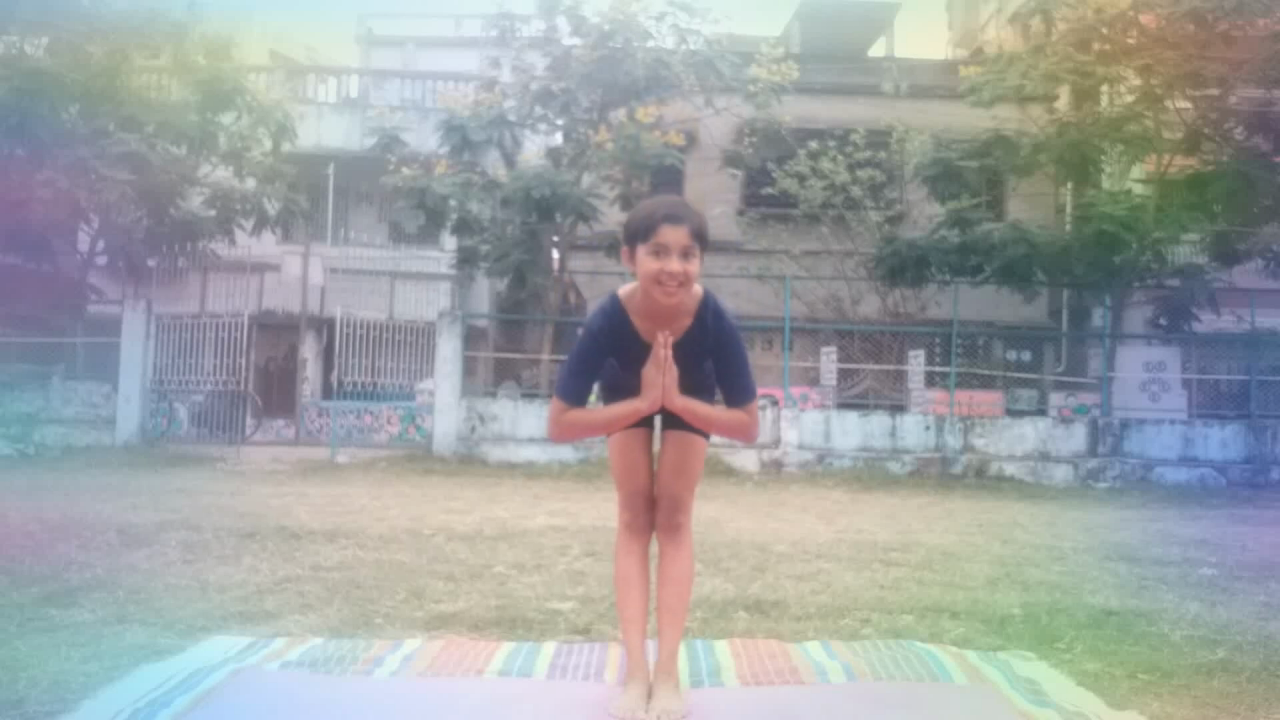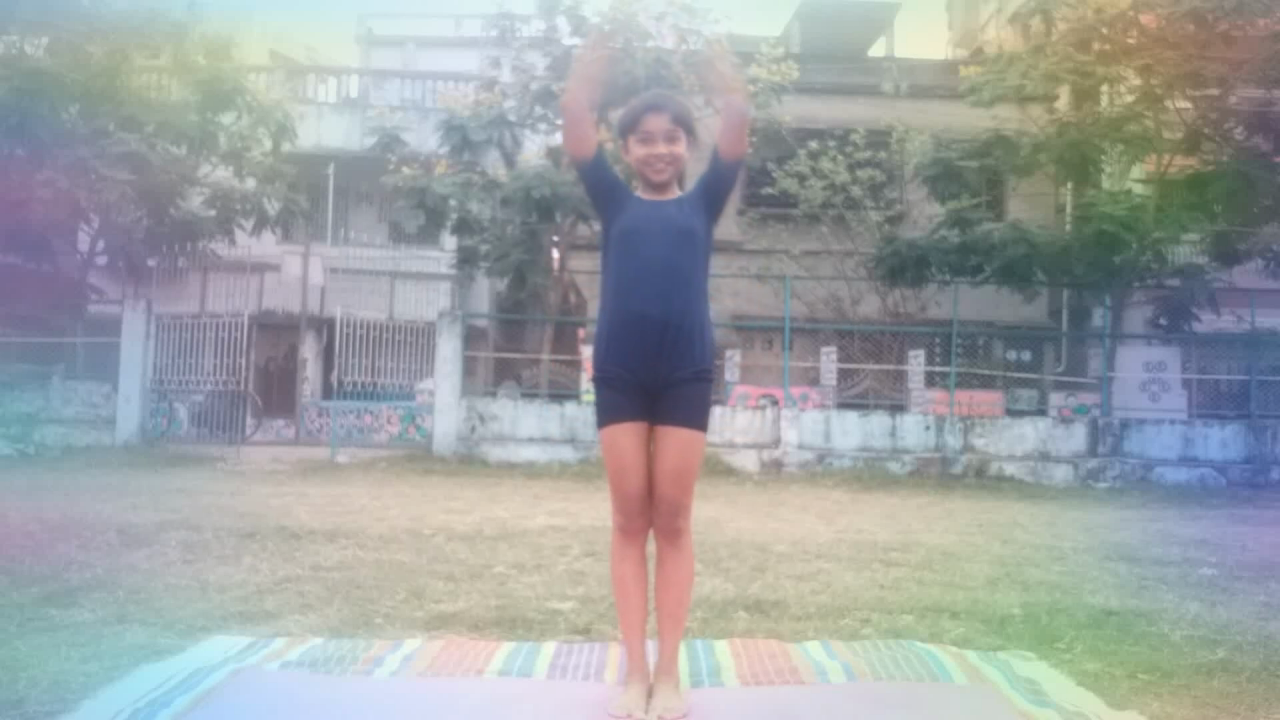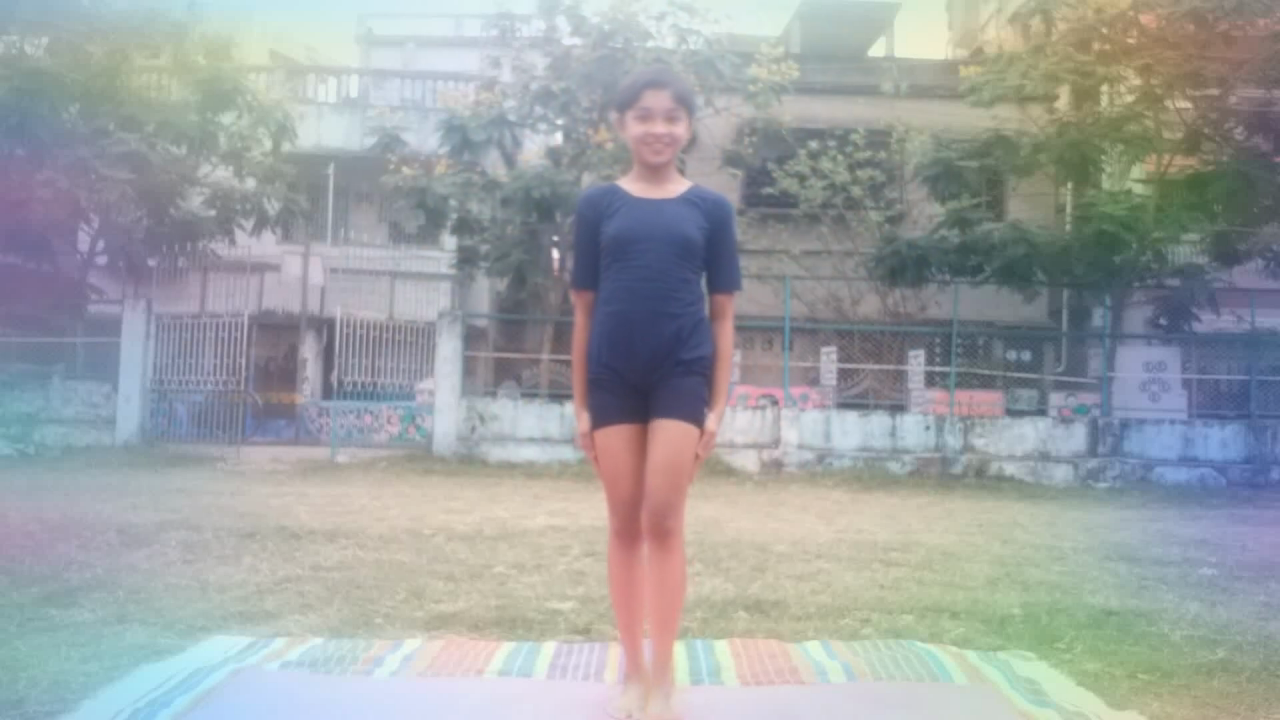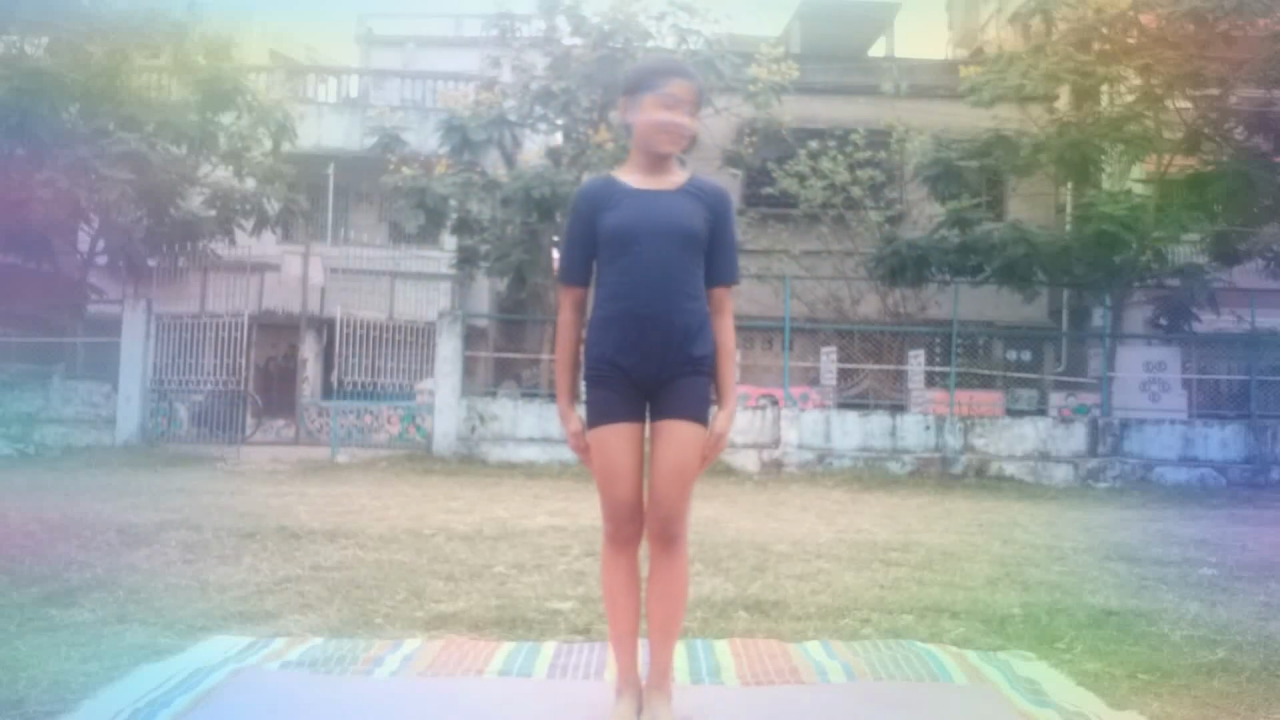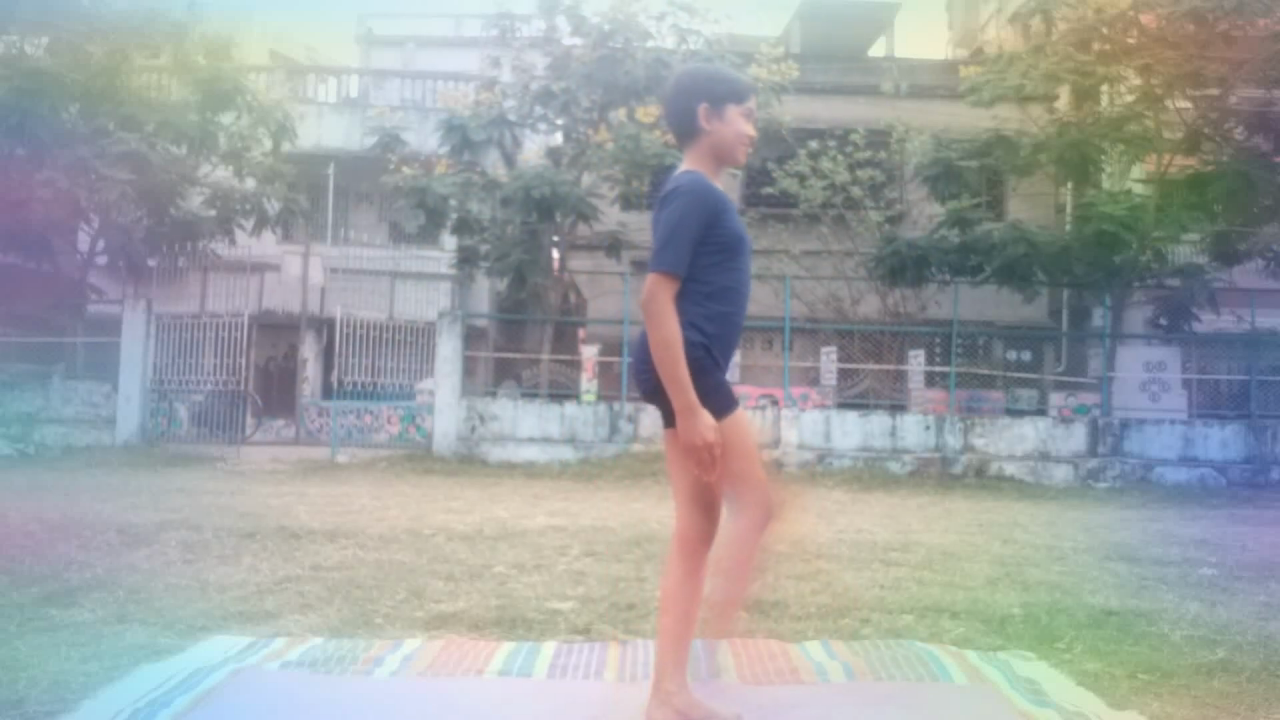
dt=1s
person 1, frame 1
left shoulder: (715, 320)
right shoulder: (608, 319)
left elbow: (747, 426)
right elbow: (560, 425)
left wrist: (677, 399)
right wrist: (644, 401)
left hip: (691, 402)
right hip: (626, 400)
left knee: (673, 518)
right knee: (635, 518)
left ankle: (667, 674)
right ankle: (635, 673)
person 1, frame 2
left shoulder: (702, 204)
right shoulder: (614, 201)
left elbow: (736, 132)
right elbow: (575, 124)
left wrist: (716, 62)
right wrist: (599, 52)
left hip: (686, 373)
right hip: (619, 373)
left knee: (672, 520)
right knee: (629, 519)
person 1, frame 3
left shoulder: (710, 208)
right shoulder: (598, 204)
left elbow: (721, 313)
right elbow: (584, 308)
left wrist: (718, 405)
right wrist: (580, 403)
left hip: (682, 375)
right hip: (614, 378)
left knee: (664, 523)
right knee: (625, 527)
person 1, frame 4
left shoulder: (710, 199)
right shoulder: (597, 196)
left elbow: (720, 309)
right elbow: (570, 303)
left wrist: (726, 401)
right wrist: (565, 402)
left hip: (686, 374)
right hip: (613, 375)
left knee: (668, 528)
right knee: (622, 528)
person 1, frame 5
left shoulder: (702, 193)
right shoulder: (692, 192)
right elbow: (656, 298)
right wrist: (689, 405)
left hip: (691, 371)
right hip: (686, 369)
left knee: (698, 524)
right knee: (754, 501)
